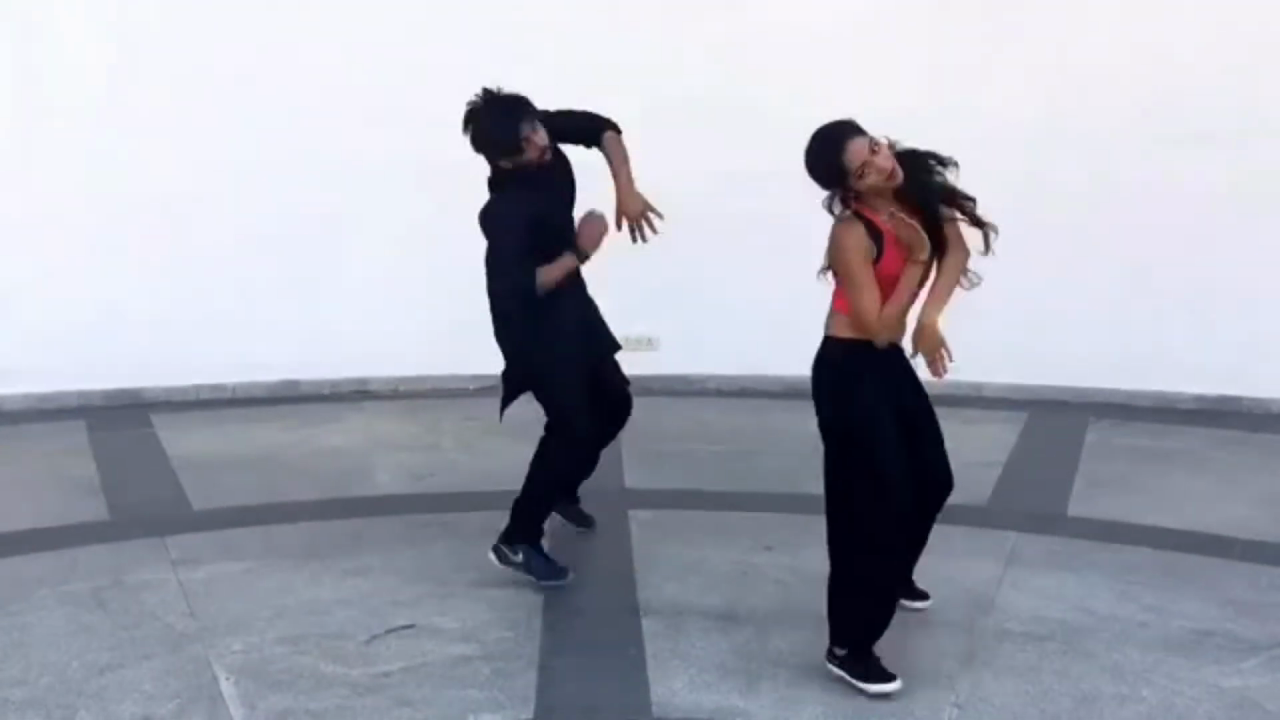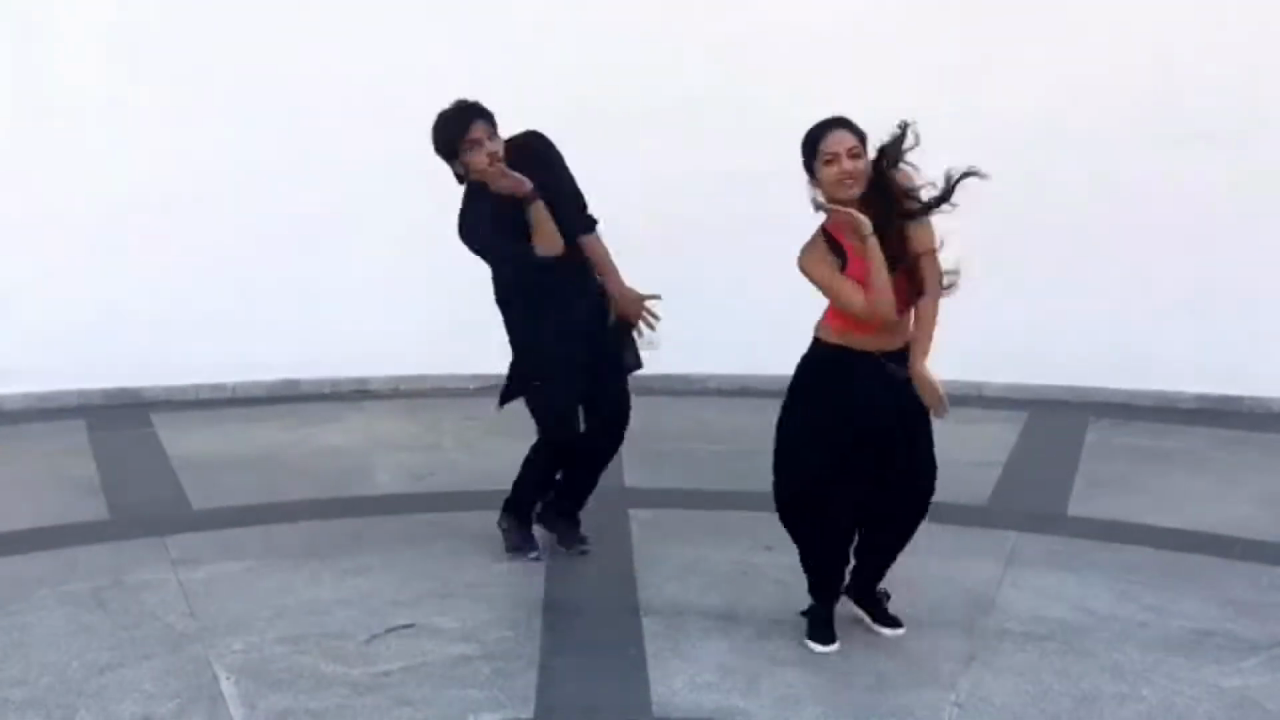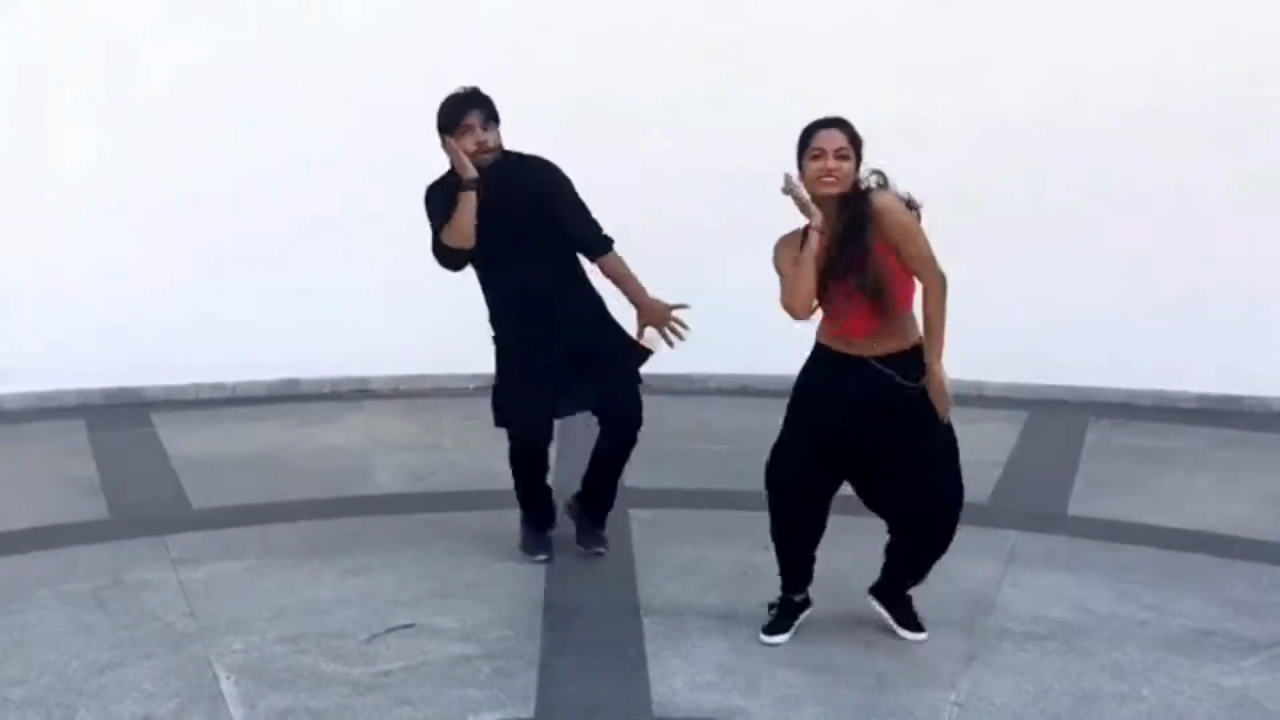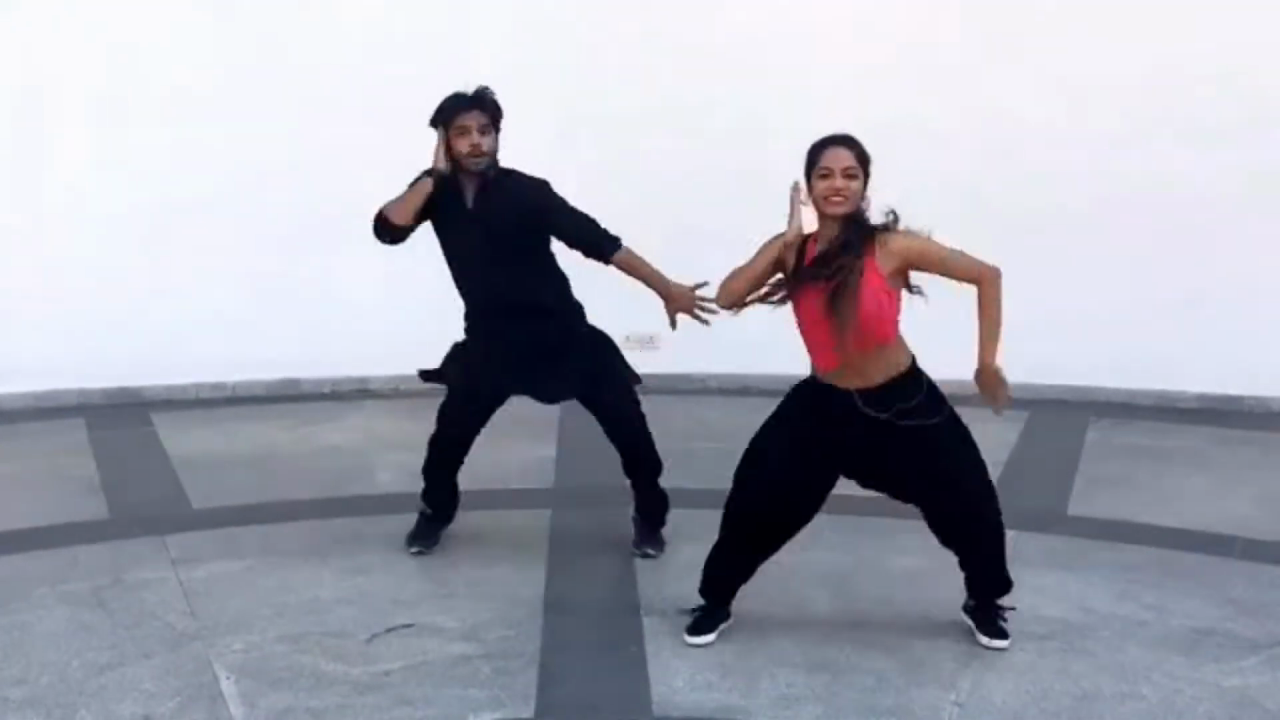
dt=0.2s
person 1, frame 1
left shoulder: (916, 188)
right shoulder: (851, 236)
left elbow: (956, 250)
right elbow: (881, 327)
left wrist: (930, 315)
right wrist: (916, 258)
left hip: (891, 366)
right hip: (848, 374)
left knee: (929, 479)
right knee: (876, 500)
left ankle: (891, 578)
right ankle: (850, 645)
person 1, frame 2
left shoulder: (897, 196)
right shoulder: (817, 253)
left elbow: (931, 283)
right elbow: (881, 314)
left wrist: (919, 361)
right wrist: (868, 239)
left hip: (892, 370)
right hip: (833, 372)
left knee: (906, 493)
right knee: (813, 489)
left ankle: (865, 587)
right ankle: (823, 600)
person 1, frame 3
left shoulder: (882, 209)
right shoulder: (792, 247)
left elbow: (934, 281)
right elbow: (798, 307)
left wrist: (935, 366)
right wrist: (816, 233)
left hip: (904, 372)
right hip: (835, 374)
left knee: (937, 500)
right knee: (790, 481)
left ankle: (894, 589)
right ankle: (794, 593)
person 1, frame 4
left shoulder: (891, 246)
right shoulder: (789, 250)
left elbow: (987, 275)
right elbow: (728, 297)
left wrist: (987, 359)
right wrist: (788, 241)
left hip: (903, 401)
right hip: (824, 402)
left knee: (968, 501)
right knee: (755, 498)
left ankle: (985, 599)
right ankle: (716, 601)
person 2, frame 1
left shoulder: (544, 162)
right shoulder: (505, 207)
left elbow: (601, 127)
right elbow: (518, 289)
left wrist: (626, 190)
right wrist: (577, 253)
left hip: (572, 307)
right hip: (531, 322)
left knee: (613, 404)
right knee: (576, 423)
left ankle: (559, 494)
right ankle: (519, 540)
person 2, frame 2
left shoulder: (531, 151)
right shoulder: (478, 220)
left elbow: (581, 224)
right elbow: (549, 259)
left wrist: (619, 291)
right wrist: (530, 199)
left hip: (588, 310)
right hip: (540, 326)
left knee: (611, 421)
right knee: (560, 433)
left ankle: (560, 509)
right ankle: (517, 513)
person 2, frame 3
left shoulder: (536, 173)
right shoulder: (444, 195)
left elbow: (592, 242)
right elbow: (453, 257)
left wrist: (643, 301)
right wrist: (468, 184)
left hip: (580, 317)
right hip: (520, 332)
left knee: (623, 416)
right knee: (528, 434)
left ankle: (589, 509)
right ankle: (536, 518)
person 2, frame 4
left shoulder: (526, 193)
right shoulder: (433, 189)
left elbow: (595, 241)
right elbow: (388, 230)
left wrist: (666, 288)
right wrist: (436, 175)
left hip: (558, 326)
right hip: (492, 337)
left knee: (624, 418)
right knee: (452, 431)
left ankle: (649, 514)
right ankle: (436, 510)
